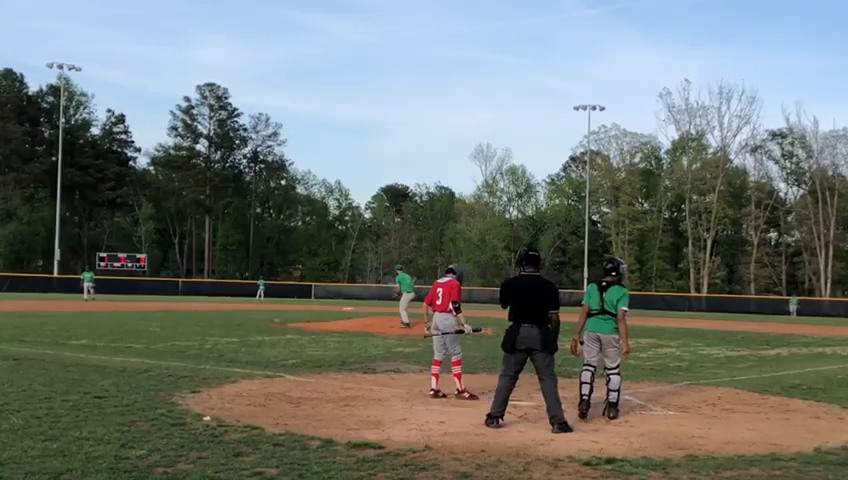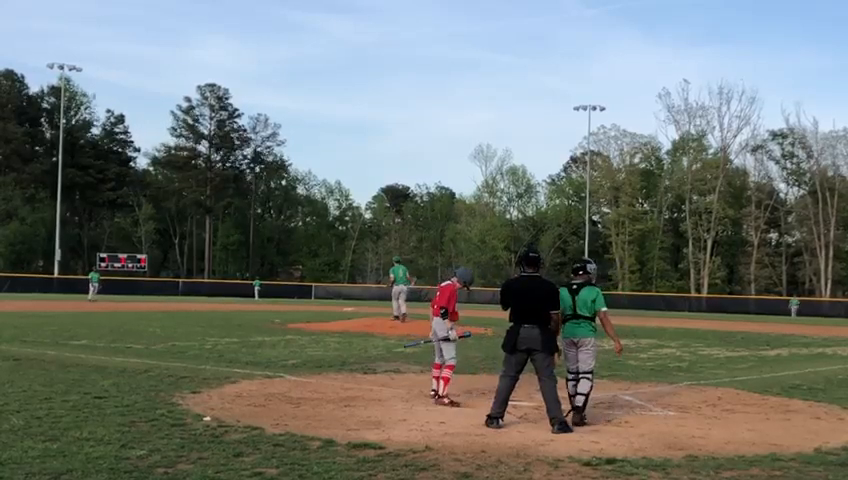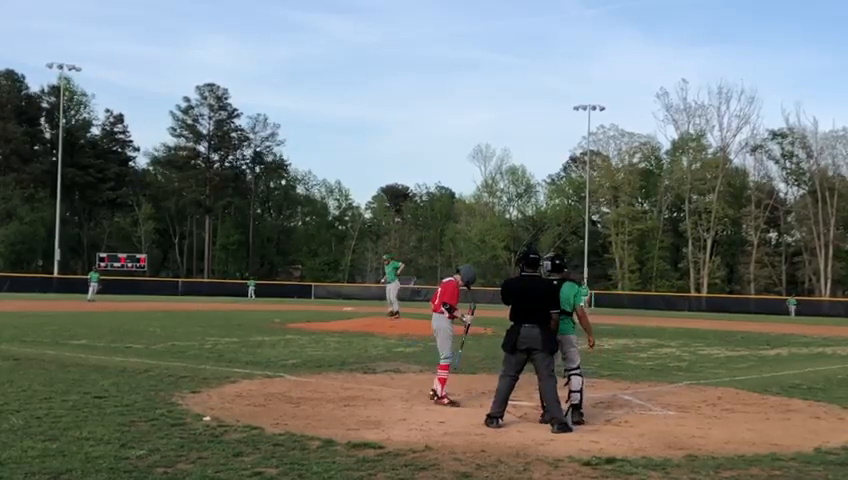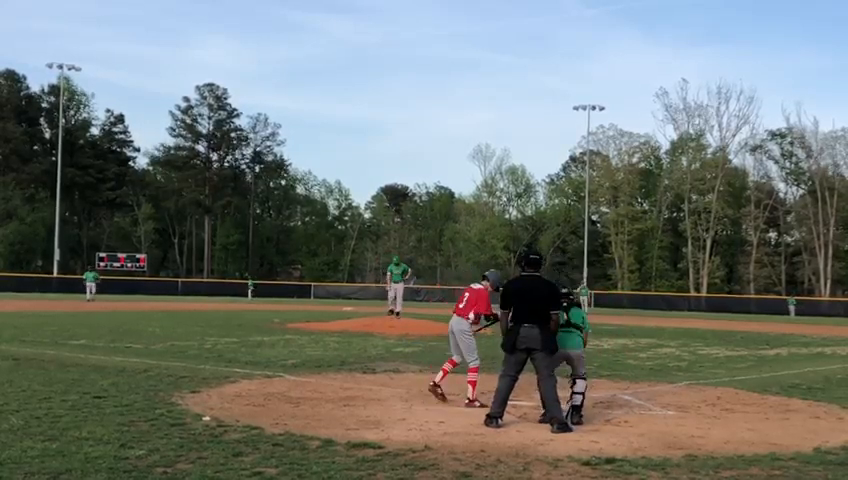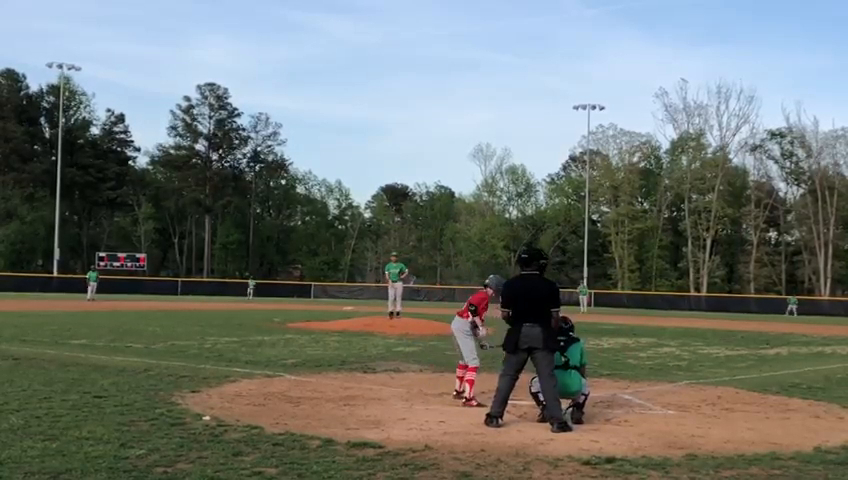
dt=1s
person 1, frame 1
left shoulder: (510, 284)
right shoulder: (549, 286)
left elbow: (503, 305)
right elbow: (554, 318)
right wrist: (553, 339)
left hip: (517, 333)
right hip: (540, 335)
left knee: (507, 376)
right knee: (548, 378)
left ankle: (495, 417)
right ankle: (557, 422)
person 1, frame 2
left shoulder: (510, 285)
right shoulder: (549, 287)
left elbow: (504, 307)
right elbow: (555, 319)
right wrist: (552, 339)
left hip: (518, 334)
right hip: (541, 335)
left knee: (508, 376)
right knee: (547, 379)
left ankle: (495, 417)
right ankle: (557, 422)
person 1, frame 3
left shoulder: (510, 284)
right shoulder: (548, 286)
right elbow: (555, 318)
right wrist: (551, 338)
left hip: (518, 334)
right hip: (541, 335)
left knee: (508, 376)
right knee: (547, 379)
left ankle: (495, 417)
right ankle: (557, 421)
person 1, frame 4
left shoulder: (511, 285)
right shoulder: (550, 287)
left elbow: (504, 315)
right elbow: (554, 318)
left wrist: (506, 336)
right wrist: (550, 338)
left hip: (517, 334)
right hip: (541, 335)
left knee: (507, 376)
right knee: (547, 379)
left ankle: (494, 417)
right ankle: (557, 421)
person 1, frame 5
left shoulder: (511, 284)
right shoulder: (549, 286)
left elbow: (505, 315)
right elbow: (555, 316)
right wrist: (551, 336)
left hip: (518, 334)
right hip: (542, 334)
left knee: (508, 376)
right knee: (548, 378)
left ankle: (495, 416)
right ankle: (556, 420)
person 2, frame 1
left shoulder: (592, 287)
right shoulder: (621, 291)
left elbow: (584, 312)
right elbow: (620, 318)
left wrist: (577, 334)
right wrist: (625, 342)
left hip: (591, 331)
right hip: (610, 332)
left knee: (588, 366)
right knee: (613, 369)
left ankle: (584, 401)
right ankle: (612, 407)
person 2, frame 2
left shoulder: (563, 291)
right shoulder: (594, 291)
right elbow: (604, 319)
right wrist: (616, 340)
left hip: (568, 334)
right hip: (586, 335)
left knee: (572, 374)
right knee: (586, 374)
left ankle: (576, 410)
right ankle: (578, 412)
person 2, frame 3
right shoulder: (572, 287)
right elbow: (581, 314)
right wrist: (590, 334)
right hip: (567, 332)
right knee: (574, 371)
left ankle: (547, 412)
right ankle: (576, 411)
person 2, frame 4
right shoulder: (579, 310)
right elbow: (585, 337)
right wrist: (579, 350)
left hip: (555, 345)
right hip: (575, 347)
right knee: (580, 378)
right ankle: (576, 413)
person 2, frame 5
right shoulder: (578, 344)
right elbow: (583, 372)
right hip: (573, 389)
left knee: (535, 382)
right knee: (584, 384)
left ankle: (546, 409)
right ankle: (577, 410)
person 3, frame 1
left shoulder: (436, 284)
right shoulder: (455, 284)
left elbow: (426, 305)
right elbow: (456, 305)
left wrist: (427, 322)
right wrist: (464, 324)
left hip: (436, 318)
right hip: (448, 319)
left knee: (438, 355)
right knee: (456, 355)
left ankle: (434, 389)
right ankle: (460, 390)
person 3, frame 2
left shoulder: (443, 286)
right shoulder: (450, 288)
left elbow: (433, 307)
right elbow: (443, 310)
right wrist: (450, 330)
left hip: (436, 324)
right hip: (444, 325)
left knee: (439, 358)
right knee: (451, 360)
left ankle: (435, 391)
right ankle: (441, 396)
person 3, frame 3
left shoulder: (445, 282)
right shoulder: (453, 284)
left elbow: (433, 303)
right elbow: (447, 306)
right wrist: (463, 318)
left hip: (436, 319)
right hip: (443, 322)
left knee: (445, 358)
right knee: (446, 359)
left ankle: (435, 390)
right ankle: (440, 396)
person 3, frame 4
left shoulder: (471, 287)
right shoulder: (484, 293)
right elbow: (488, 317)
left hip: (454, 322)
right hip: (463, 326)
left knee: (457, 357)
right knee: (473, 361)
left ankle: (435, 383)
right ankle: (470, 399)
person 3, frame 5
left shoulder: (479, 294)
right shoulder: (483, 294)
right elbow: (472, 308)
left wrist: (479, 340)
right wrist: (481, 327)
left hip: (458, 324)
right hip: (463, 326)
left knee: (464, 360)
right knee: (473, 362)
left ankle: (458, 391)
right ankle: (468, 398)
